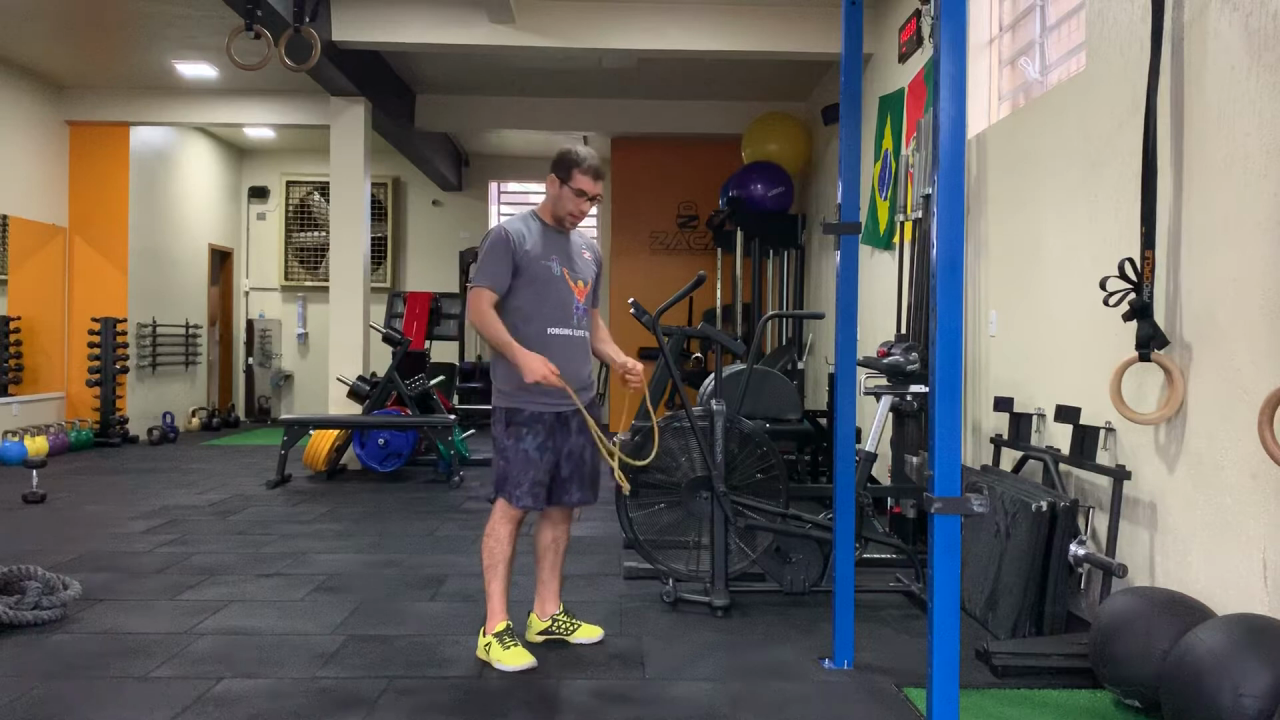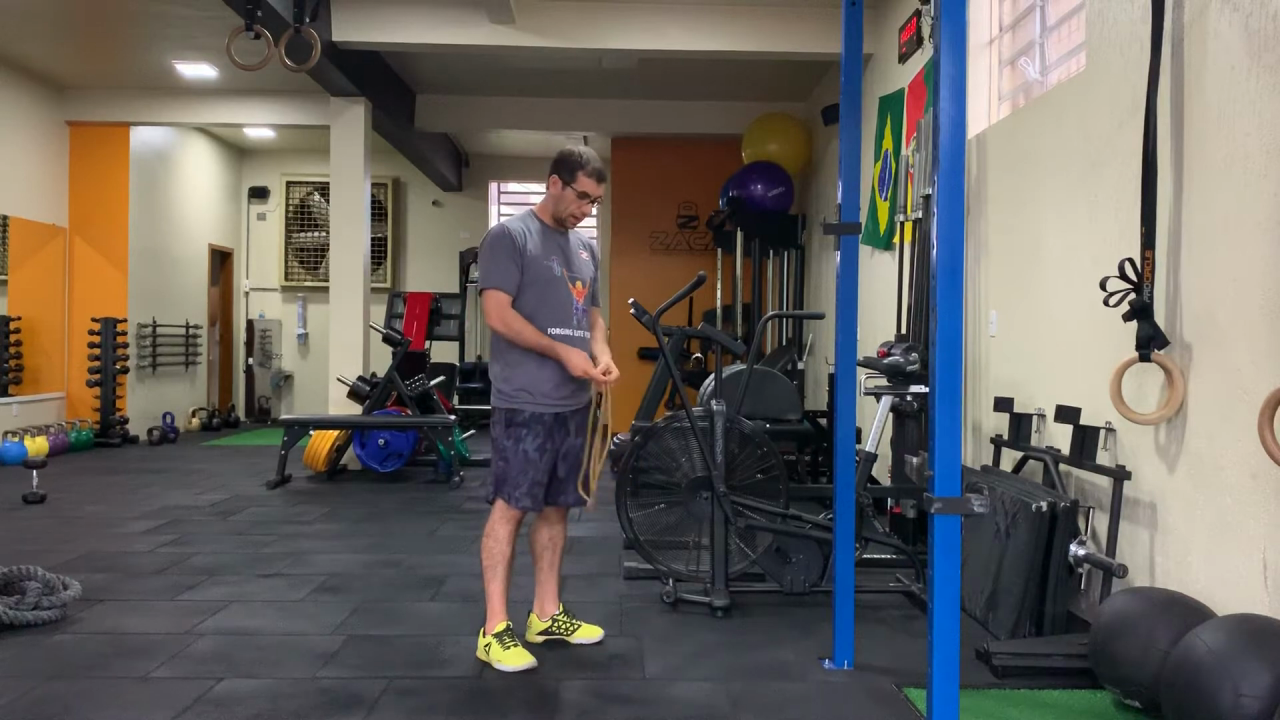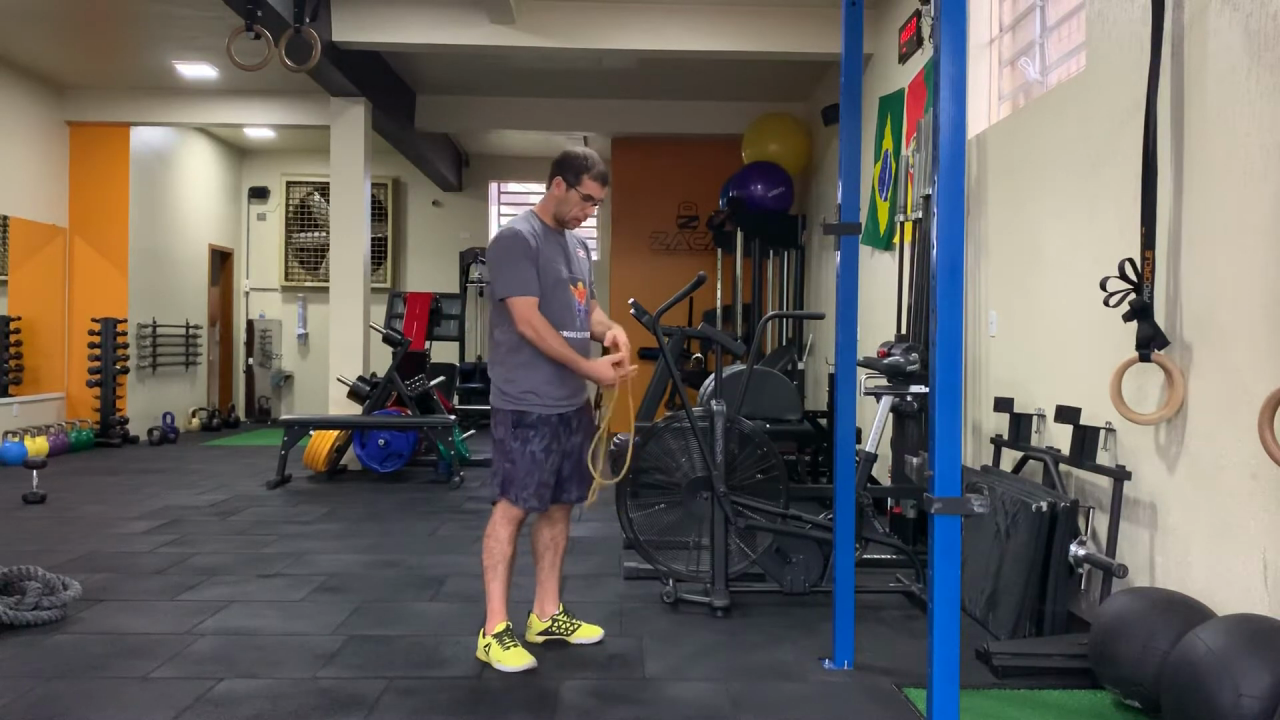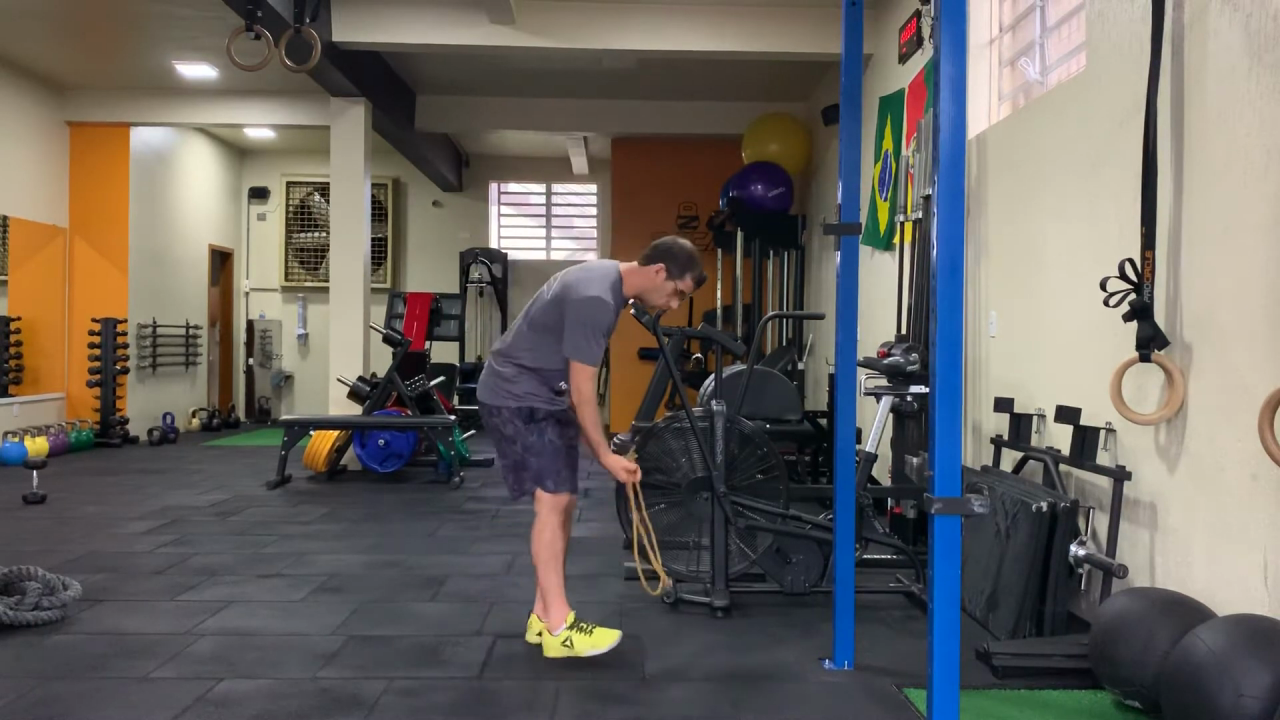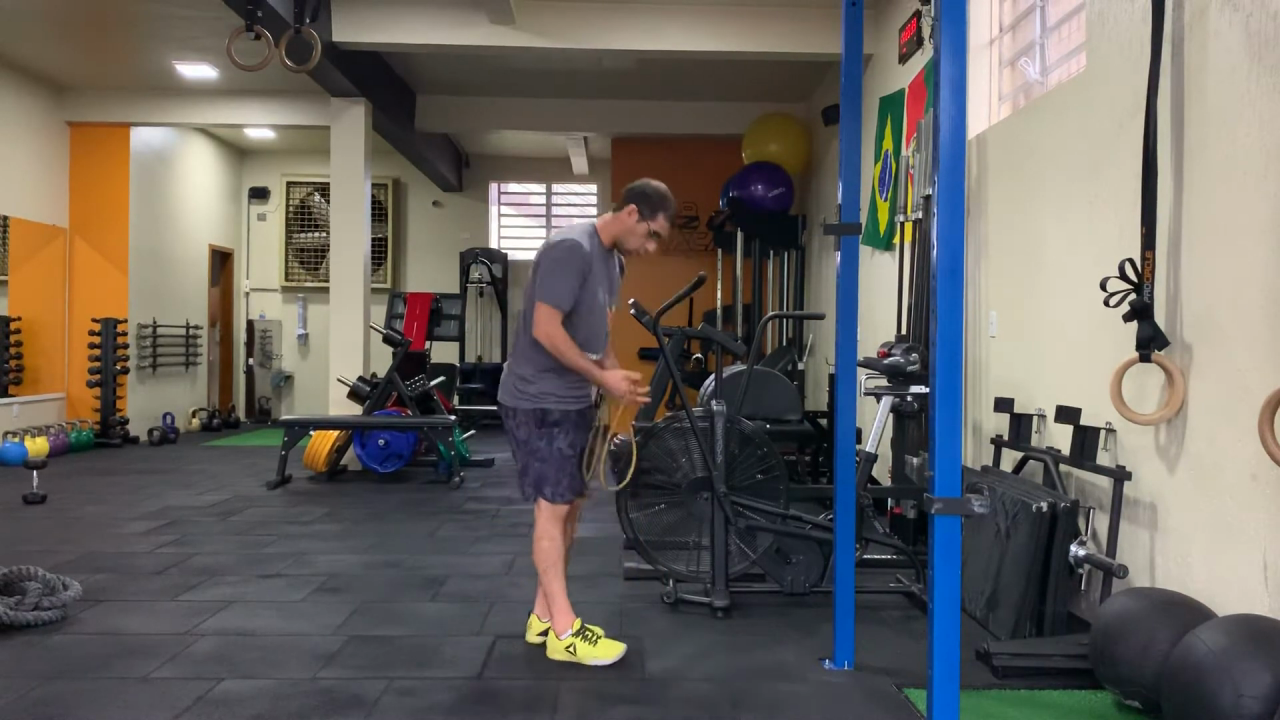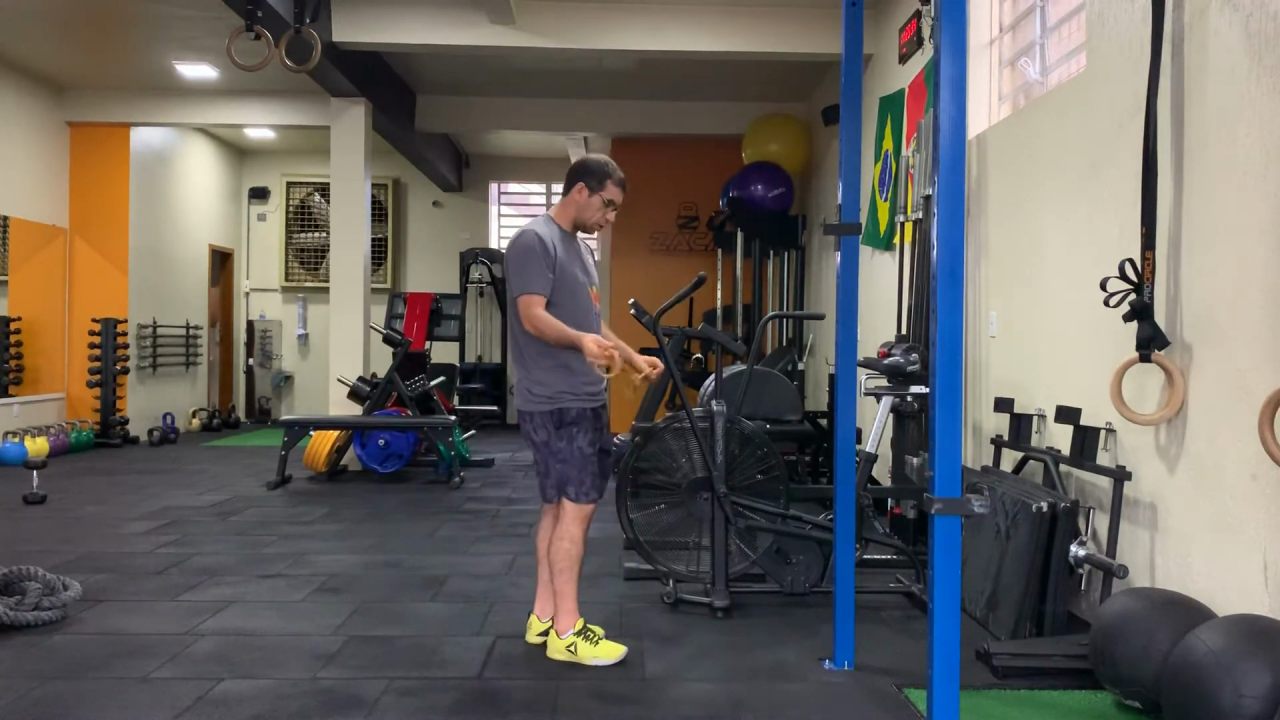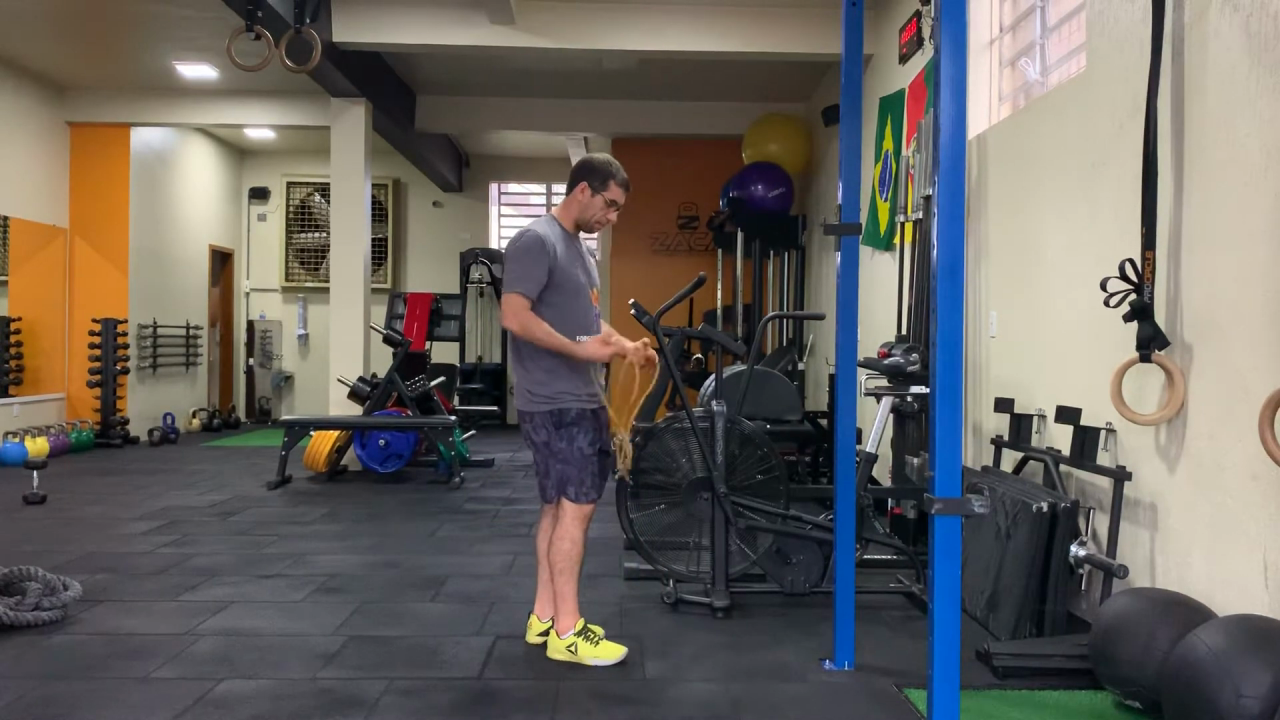
dt=0.7s
person 1, frame 1
left shoulder: (588, 249)
right shoulder: (509, 237)
right elbow: (480, 307)
left wrist: (616, 357)
right wrist: (520, 356)
left hip: (577, 402)
right hip: (525, 404)
left knee: (560, 508)
right knee: (511, 506)
left ankle: (547, 615)
right ankle: (494, 629)
person 1, frame 2
left shoulder: (586, 248)
right shoulder: (509, 236)
right elbow: (497, 313)
left wrist: (601, 354)
right wrist: (563, 352)
left hip: (574, 404)
right hip: (524, 404)
left knee: (556, 508)
right knee: (510, 508)
left ankle: (547, 614)
right ankle: (494, 629)
person 1, frame 3
left shoulder: (577, 244)
right shoulder: (516, 239)
right elbow: (527, 321)
left wrist: (609, 329)
right wrist: (590, 368)
left hip: (570, 402)
right hip: (526, 404)
left knee: (559, 507)
right knee: (512, 508)
left ankle: (547, 615)
right ankle: (494, 629)
person 1, frame 4
left shoulder: (612, 281)
right shoulder: (595, 298)
right elbow: (583, 387)
right wrist: (605, 456)
left hip: (543, 395)
right hip: (515, 396)
left knee: (561, 502)
right knee: (553, 499)
left ankle: (545, 615)
right ankle: (558, 626)
person 1, frame 5
left shoulder: (612, 260)
right shoulder: (570, 248)
right elbow: (546, 329)
left wrist: (617, 372)
right wrist: (601, 378)
left hip: (571, 401)
right hip: (539, 401)
left knee: (564, 506)
right knee: (553, 508)
left ankle: (544, 616)
right ankle: (564, 631)
person 1, frame 6
left shoulder: (581, 247)
right shoulder: (534, 241)
right elbow: (532, 316)
left wrist: (632, 356)
right wrist: (580, 341)
left hip: (583, 400)
right hip: (554, 403)
left knee: (559, 506)
right knee: (575, 508)
left ankle: (544, 616)
right ankle: (566, 632)
person 1, frame 7
left shoulder: (578, 247)
right shoulder: (536, 242)
right elbow: (515, 317)
left wrist: (624, 345)
right wrist: (584, 350)
left hip: (579, 400)
right hip: (553, 403)
left knee: (560, 506)
right knee: (575, 508)
left ankle: (545, 617)
right ankle: (566, 632)
